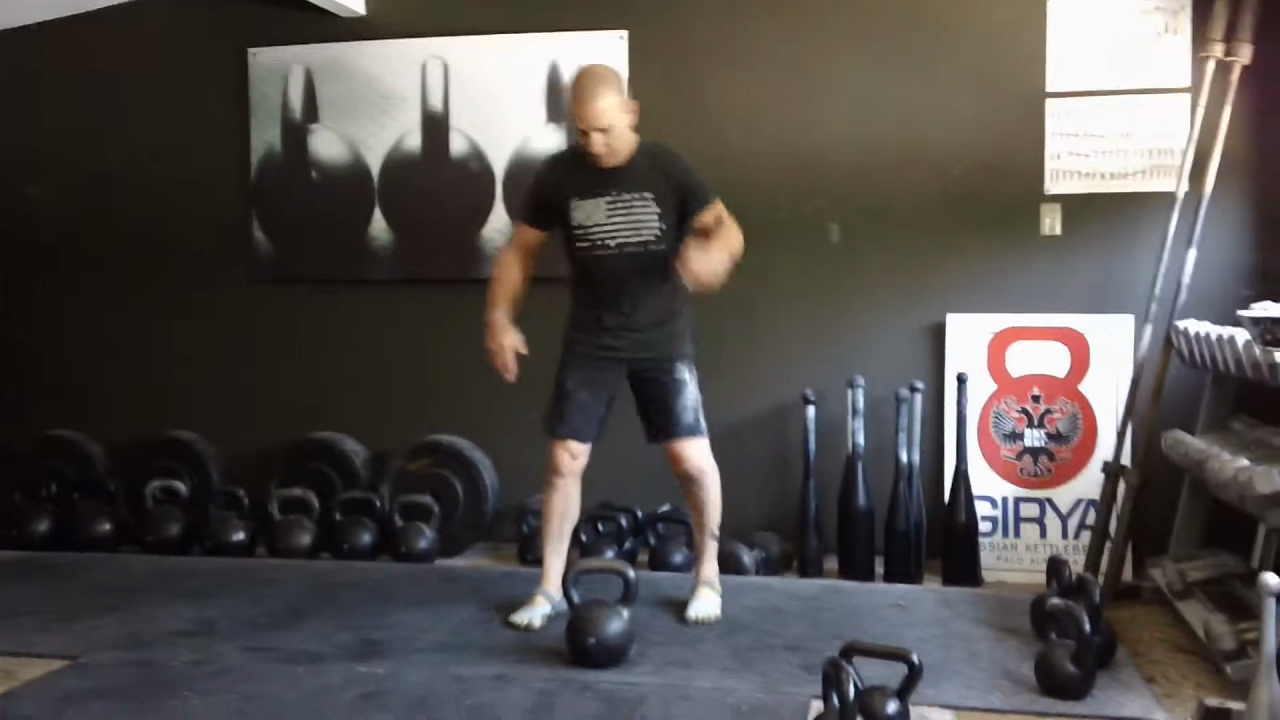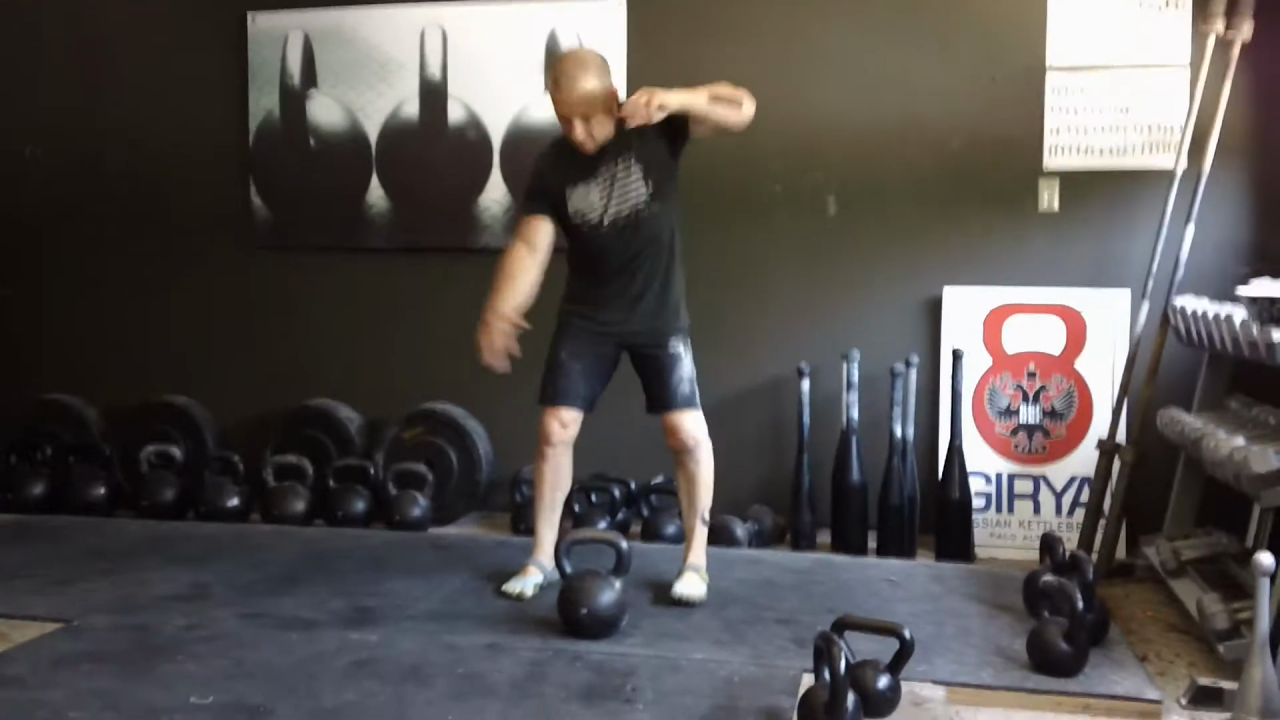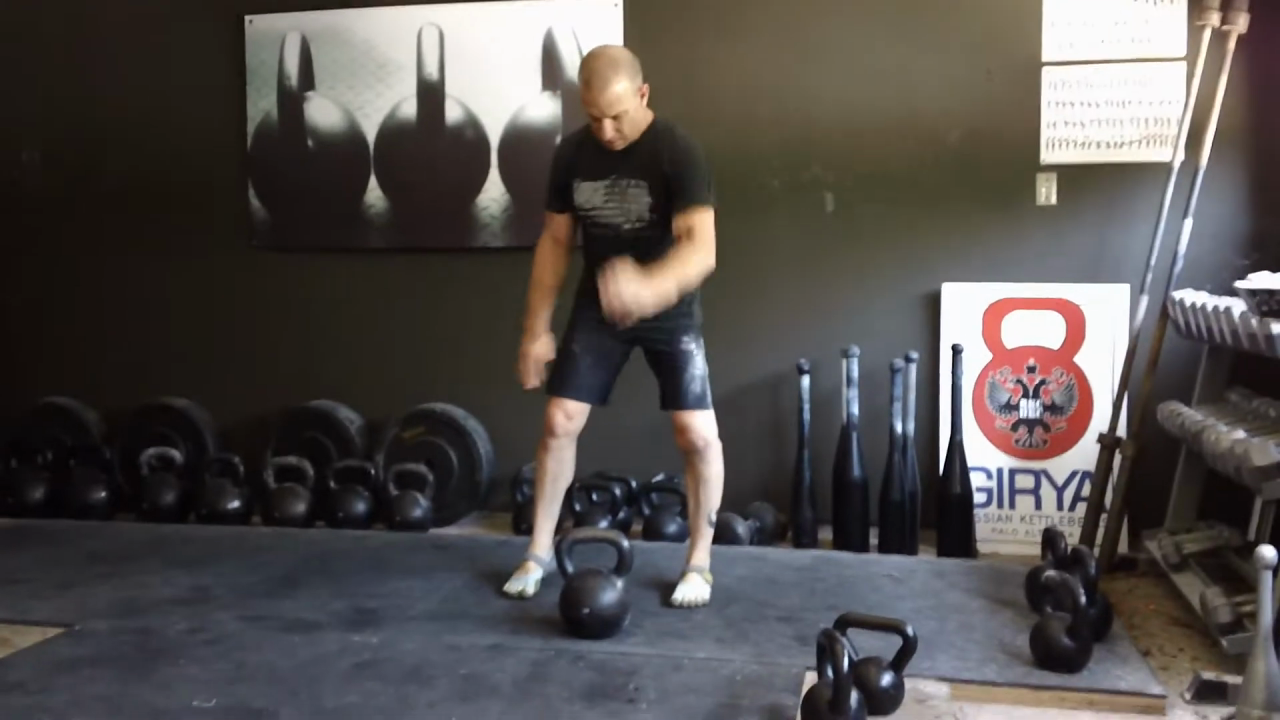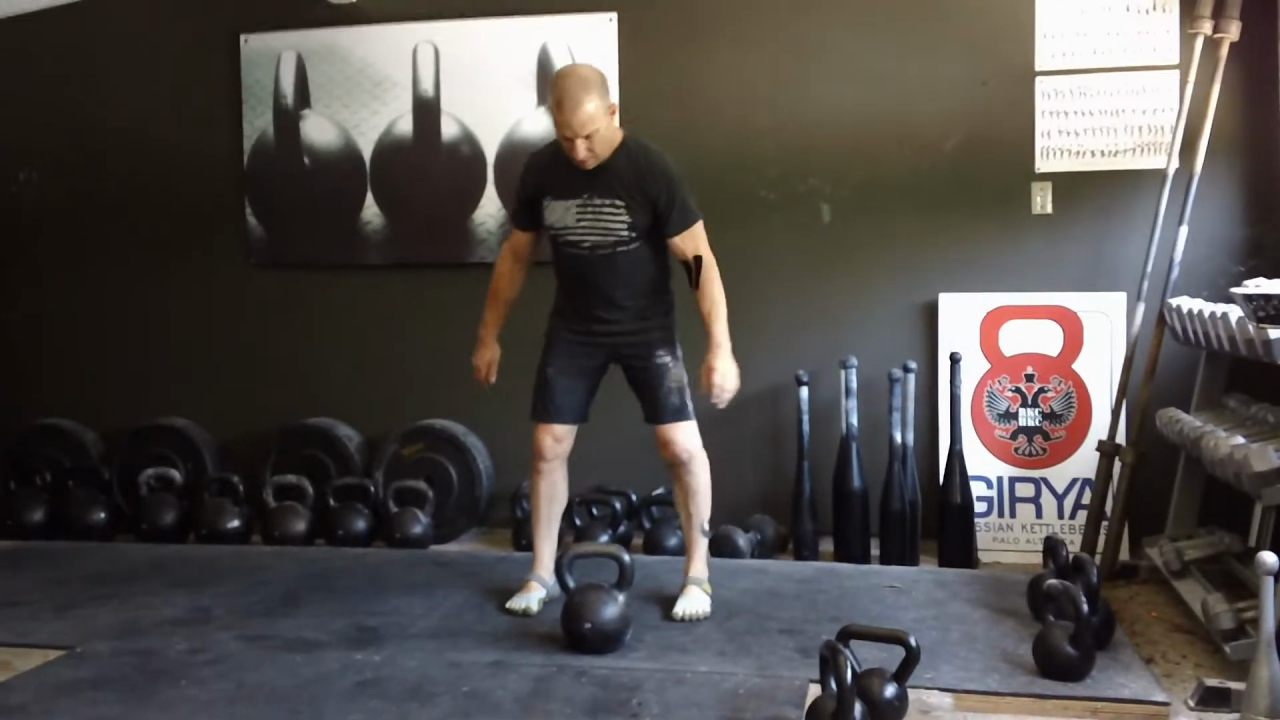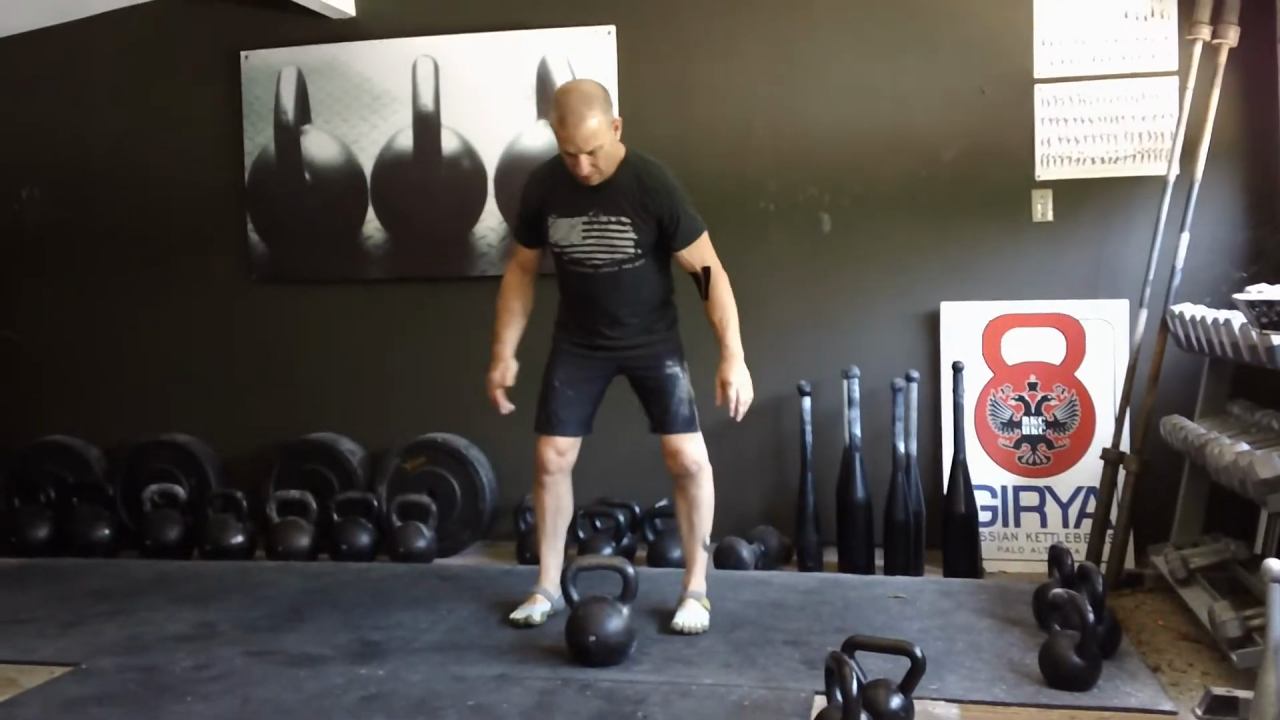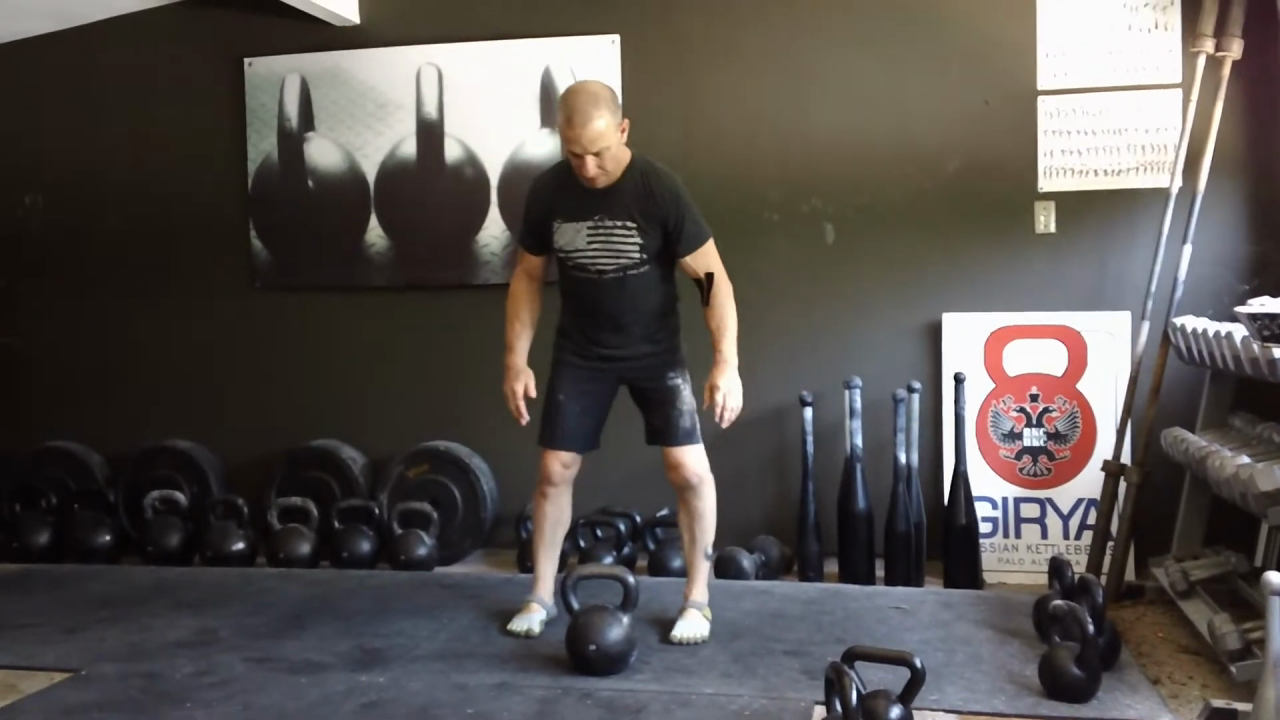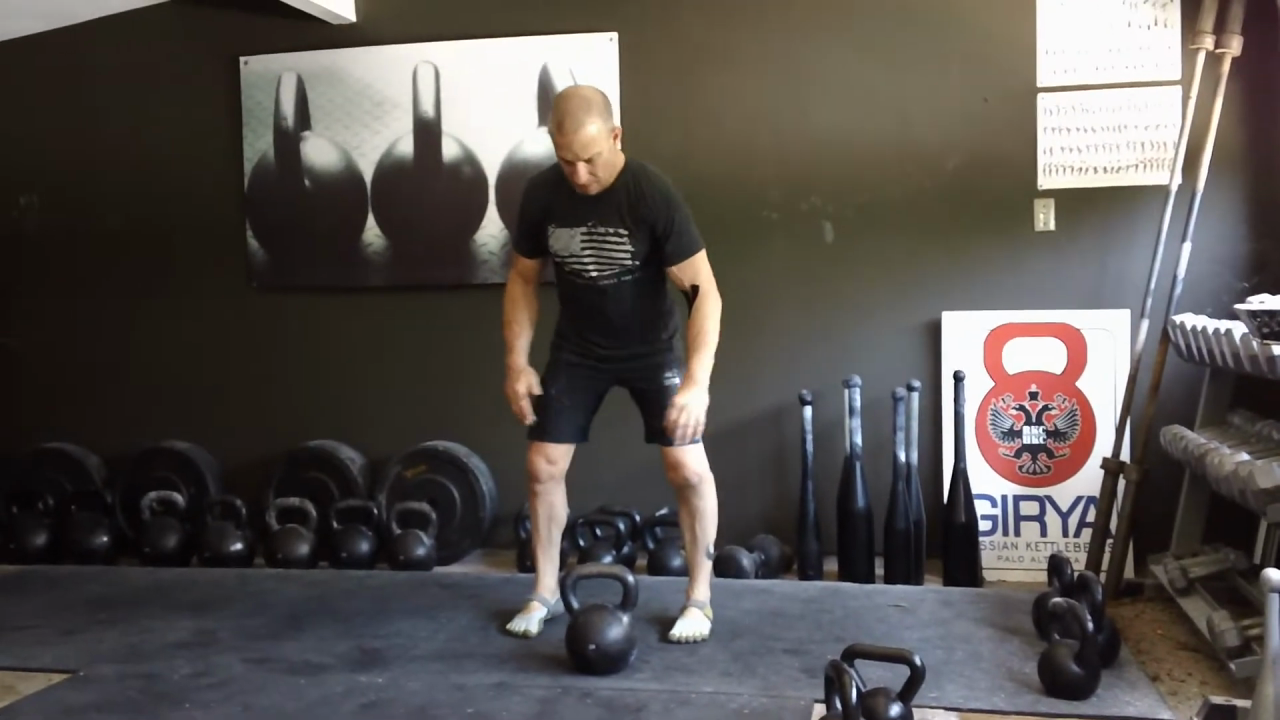
dt=0.3s
person 1, frame 1
left shoulder: (668, 170)
right shoulder: (557, 175)
left elbow: (725, 229)
right elbow: (519, 249)
left wrist: (714, 252)
right wrist: (499, 318)
left hip: (661, 341)
right hip: (589, 342)
left knee: (693, 460)
right knee: (563, 462)
left ankle: (707, 577)
right ankle: (550, 589)
person 1, frame 2
left shoulder: (654, 124)
right shoulder: (552, 166)
left elbow: (740, 109)
right elbow: (530, 245)
left wrist: (679, 98)
right wrist: (499, 310)
left hip: (657, 314)
right hip: (585, 317)
left knee: (687, 435)
right knee: (555, 430)
left ankle: (694, 562)
right ankle: (541, 558)
person 1, frame 3
left shoulder: (676, 152)
right shoulder: (572, 153)
left elbow: (701, 249)
right elbow: (553, 241)
left wrist: (650, 287)
right wrist: (537, 329)
left hip: (668, 311)
right hip: (596, 311)
left knee: (697, 433)
right knee: (559, 423)
left ankle: (698, 563)
right ankle: (540, 553)
person 1, frame 4
left shoulder: (651, 171)
right shoulder: (540, 170)
left elbow: (698, 260)
right elbow: (515, 254)
left wrist: (719, 348)
right wrist: (489, 336)
left hip: (647, 328)
right hip: (574, 329)
left knee: (682, 447)
right knee: (547, 446)
left ankle: (696, 576)
right ankle: (542, 574)
person 1, frame 5
left shoulder: (654, 185)
right shoulder: (542, 186)
left elbow: (707, 271)
right elbow: (521, 270)
left wrist: (733, 355)
right wrist: (503, 352)
left hip: (652, 339)
right hip: (578, 342)
left knee: (687, 458)
right knee: (551, 458)
left ankle: (695, 589)
right ankle: (548, 587)
person 1, frame 6
left shoulder: (660, 190)
right shoulder: (547, 191)
left elbow: (712, 278)
right elbow: (528, 277)
left wrist: (726, 362)
right wrist: (515, 360)
left hip: (655, 351)
right hip: (580, 353)
left knee: (689, 471)
right knee: (554, 472)
left ankle: (697, 600)
right ankle: (542, 595)
person 1, frame 7
left shoulder: (654, 195)
right shoulder: (541, 194)
left elbow: (703, 292)
right elbow: (523, 279)
left wrist: (697, 381)
right wrist: (516, 361)
left hip: (651, 348)
right hip: (577, 349)
left knee: (689, 469)
right knee: (543, 466)
left ankle: (699, 599)
right ankle: (545, 594)
